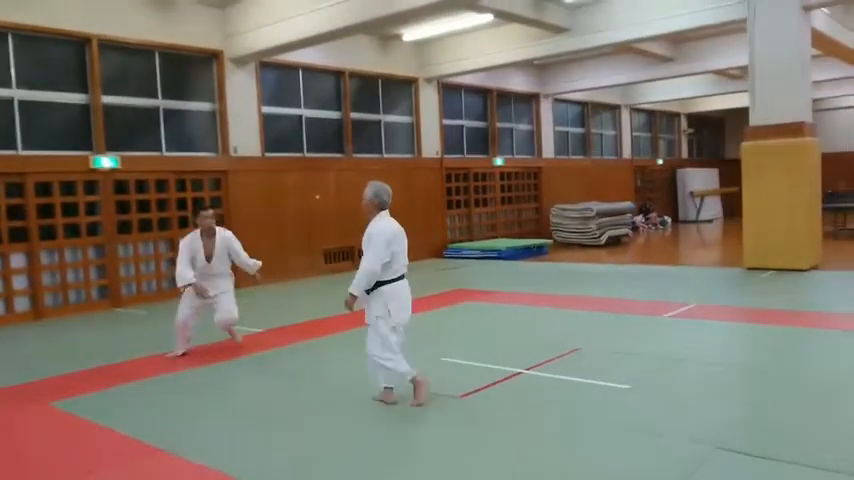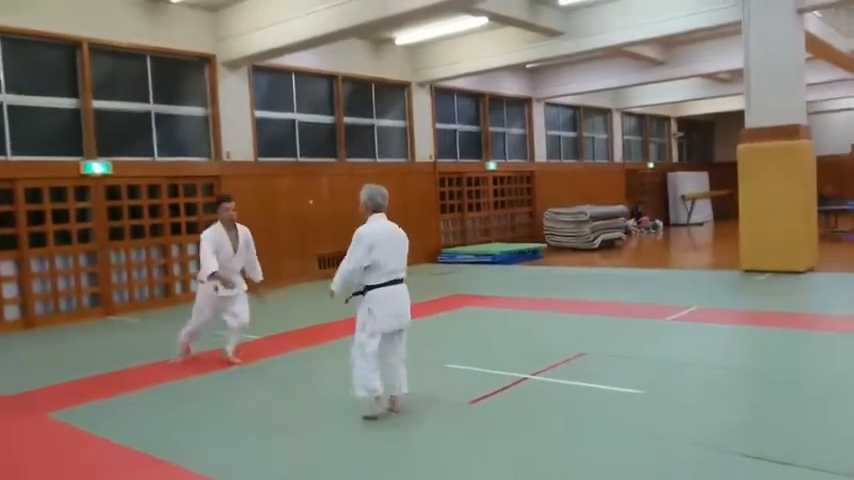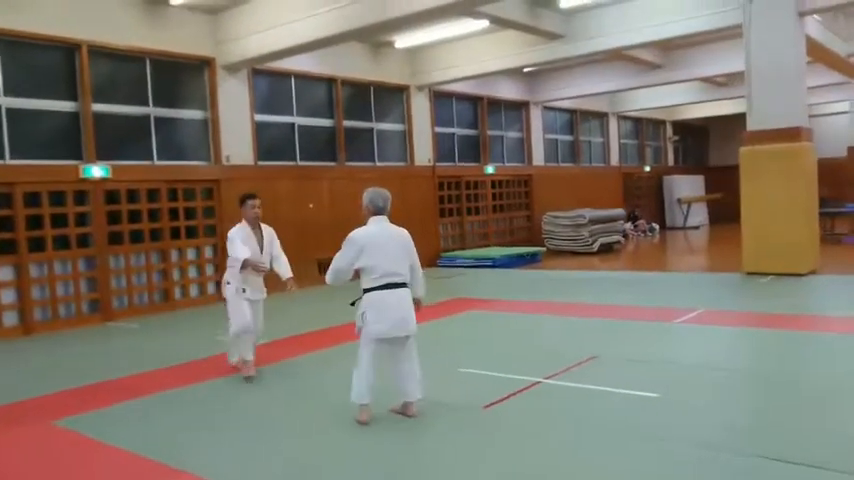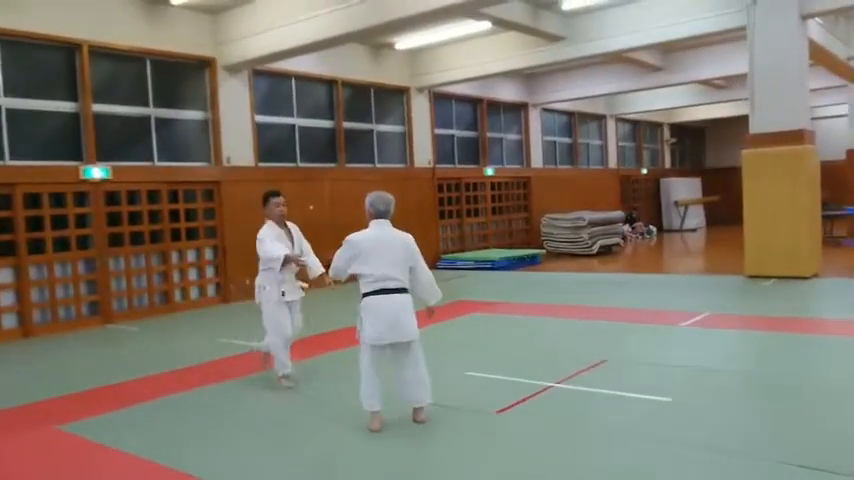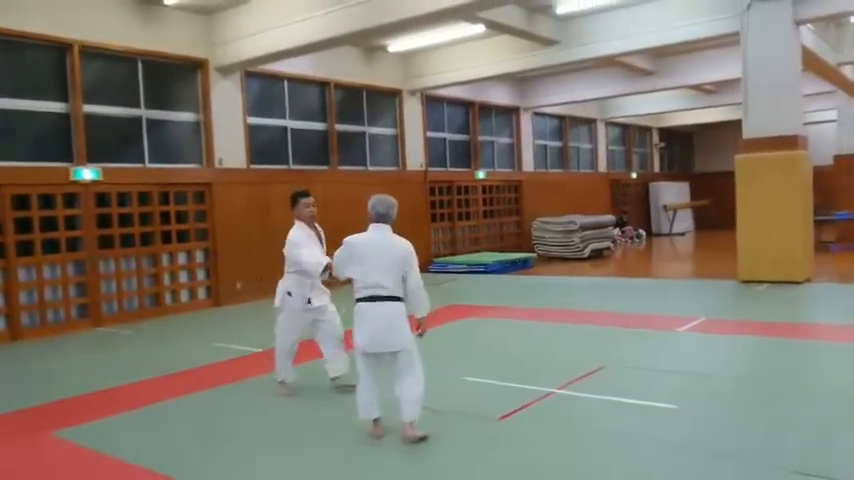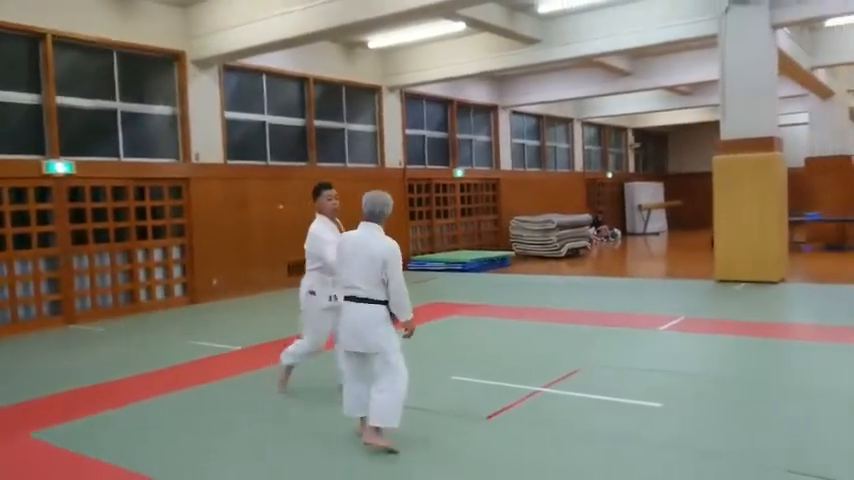
dt=0.2s
person 1, frame 1
left shoulder: (378, 229)
right shoulder: (391, 225)
left elbow: (370, 266)
left wrist: (354, 292)
left hip: (386, 295)
right hip: (396, 290)
left knee: (380, 348)
right knee: (387, 343)
left ankle: (416, 380)
right ankle: (389, 391)
person 1, frame 2
left shoulder: (365, 232)
right shoulder: (397, 231)
left elbow: (351, 267)
left wrist: (336, 288)
left hip: (377, 299)
right hip: (399, 294)
left knee: (364, 351)
right knee: (394, 351)
left ankle: (378, 399)
right ankle: (396, 398)
person 1, frame 3
left shoulder: (358, 236)
right shoulder: (402, 234)
left elbow: (338, 270)
right elbow: (415, 268)
left wrist: (332, 279)
right wrist: (417, 294)
left hip: (375, 302)
right hip: (401, 299)
left knee: (366, 357)
right knee: (405, 355)
left ankle: (363, 408)
right ankle: (409, 404)
person 1, frame 4
left shoulder: (355, 240)
right shoulder: (405, 239)
left elbow: (336, 271)
right elbow: (421, 274)
left wrist: (357, 269)
right wrist: (431, 301)
left hip: (372, 307)
right hip: (400, 305)
left knee: (369, 365)
right knee: (411, 360)
left ankle: (374, 416)
right ankle: (419, 410)
person 1, frame 5
left shoulder: (352, 243)
right shoulder: (403, 246)
left elbow: (338, 271)
right elbow: (414, 285)
right wrist: (422, 315)
left hip: (365, 314)
right hip: (394, 314)
left knee: (368, 372)
right knee: (409, 371)
left ankle: (376, 424)
right ankle: (410, 425)
person 1, frame 6
left shoulder: (345, 240)
right shoulder: (388, 246)
right elbow: (396, 288)
right wrist: (406, 318)
left hip: (349, 313)
right hip: (374, 317)
left knee: (355, 373)
right knee: (392, 374)
left ankle: (364, 424)
right ankle: (375, 431)
person 2, frame 1
left shoulder: (226, 236)
right shoulder: (188, 241)
left elbow: (240, 256)
right elbow: (182, 266)
left wrist: (254, 270)
right wrist: (193, 285)
left hip: (222, 283)
right hip: (197, 284)
left knee: (228, 317)
right knee: (183, 319)
left ankle: (229, 329)
right ankle: (181, 348)
person 2, frame 2
left shoulder: (244, 232)
right shoulder: (210, 234)
left elbow: (251, 258)
right elbow: (207, 258)
left wrist: (256, 280)
right wrist: (218, 276)
left hip: (235, 283)
right hip: (211, 284)
left knee: (241, 320)
right knee: (199, 320)
left ankle: (230, 352)
right ankle: (185, 345)
person 2, frame 3
left shoulder: (268, 231)
right shoulder: (235, 233)
left elbow: (278, 256)
right elbow: (238, 254)
left wrist: (288, 277)
right wrist: (251, 263)
left hip: (256, 286)
right hip: (236, 285)
left knee: (255, 327)
right knee: (242, 323)
left ankle: (236, 358)
right ankle: (245, 361)
person 2, frame 4
left shoulder: (293, 229)
right shoulder: (266, 234)
left elbow: (306, 252)
right elbow: (274, 254)
left wrist: (321, 273)
right wrist: (290, 259)
left hip: (290, 286)
right hip: (271, 289)
left knee: (292, 330)
right knee: (281, 332)
left ankle: (266, 349)
right ankle: (284, 372)
person 2, frame 5
left shoulder: (316, 229)
right shoulder: (296, 237)
right elbow: (310, 260)
right wrist: (331, 267)
left hip: (315, 292)
right hip: (296, 294)
left knee: (333, 332)
right knee: (288, 338)
left ankle: (338, 377)
right ankle: (283, 379)
person 2, frame 6
left shoulder: (336, 224)
right shoulder: (319, 230)
right elbow: (335, 258)
left hip: (336, 290)
right hip: (318, 292)
right knee: (313, 340)
right ankle: (288, 364)
